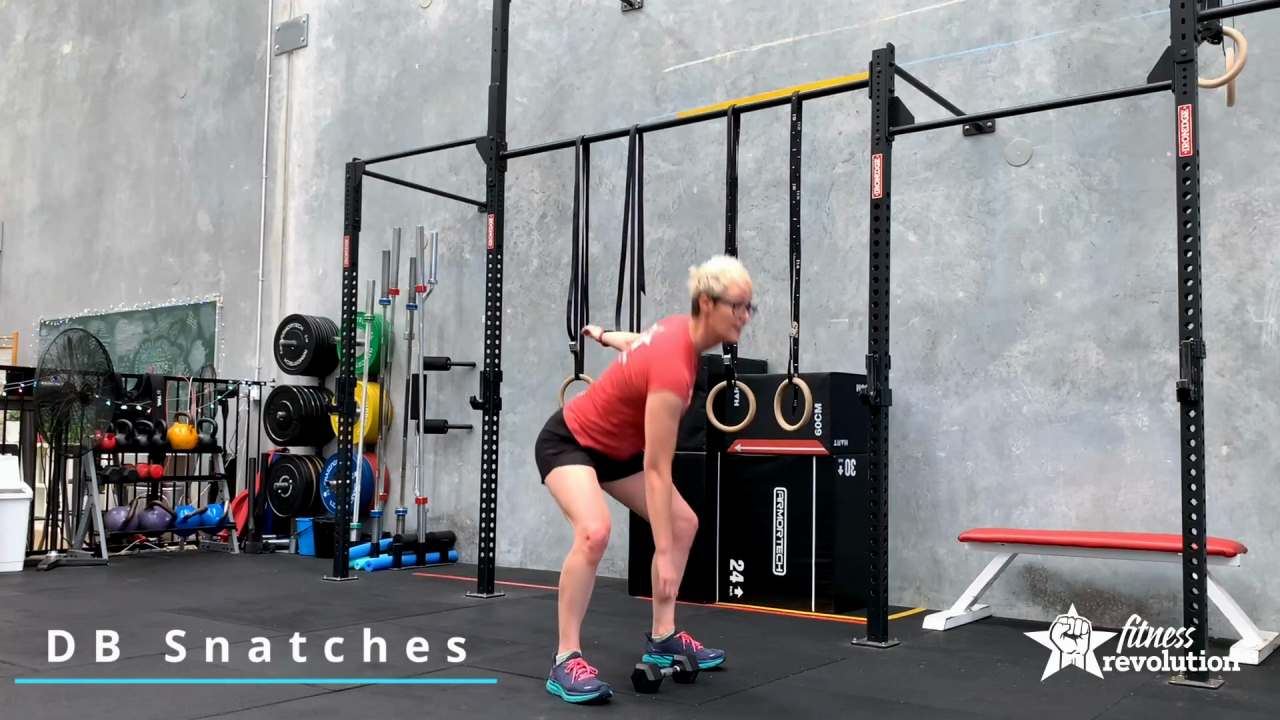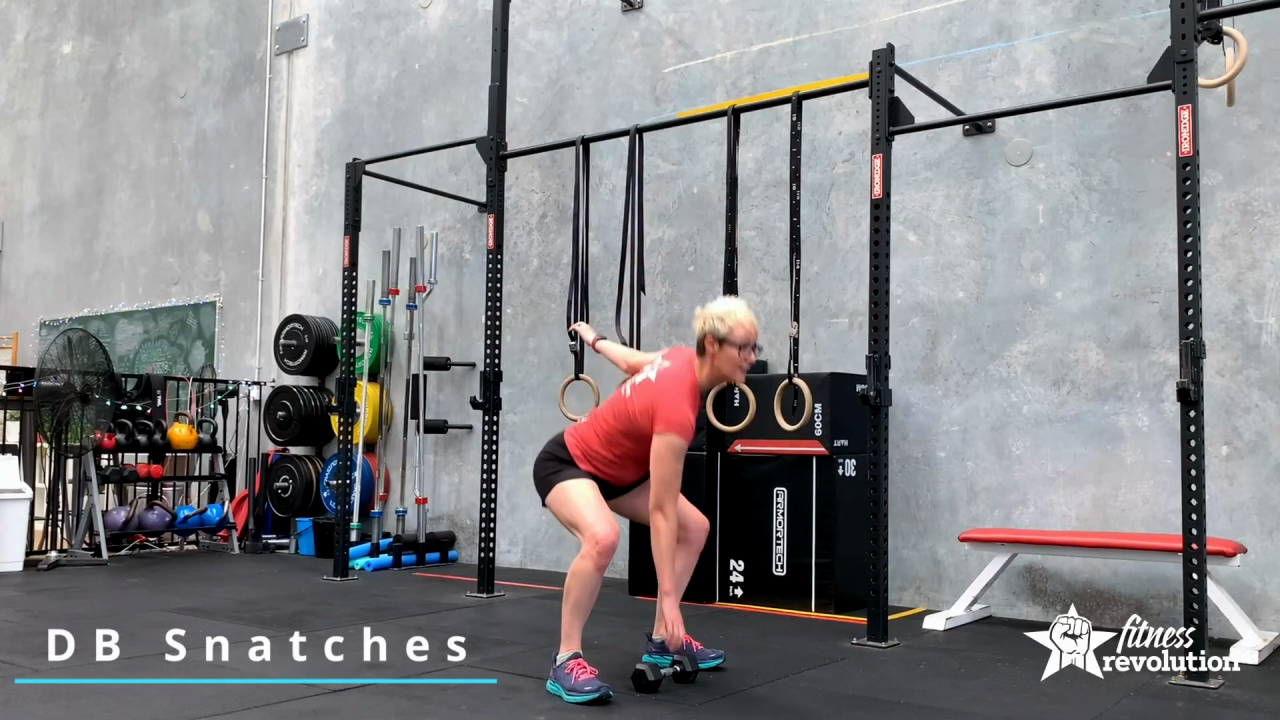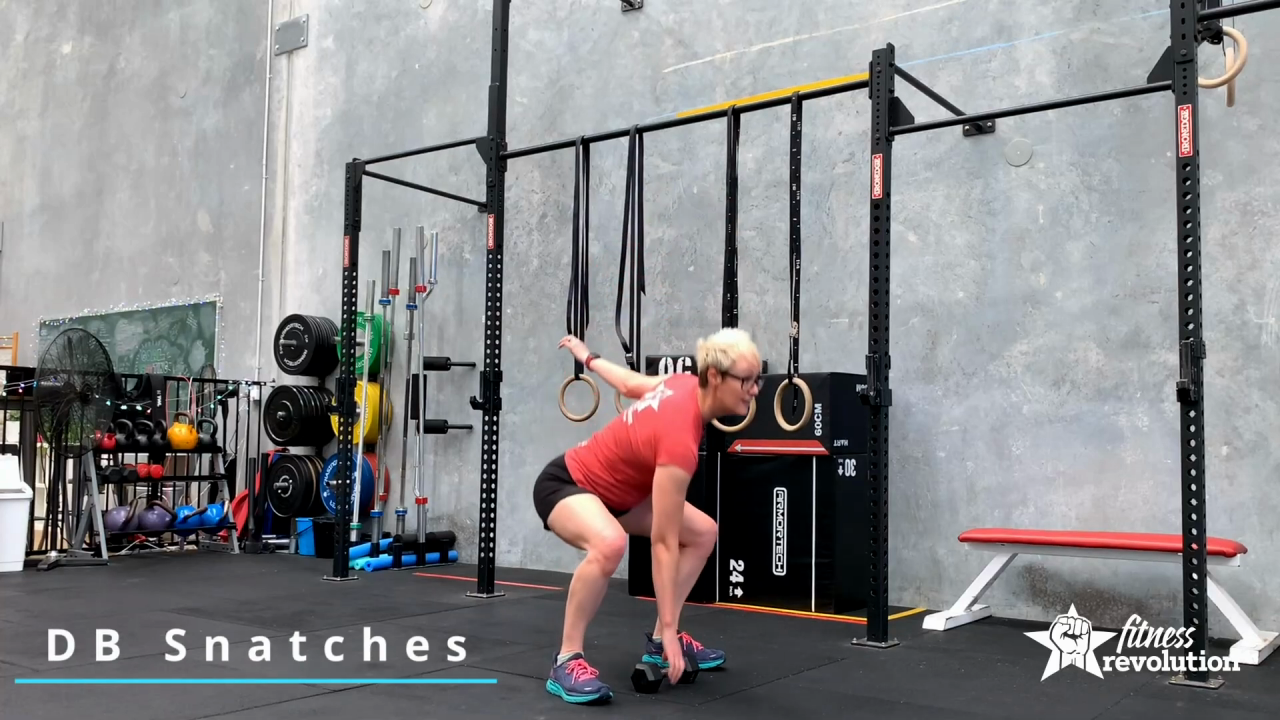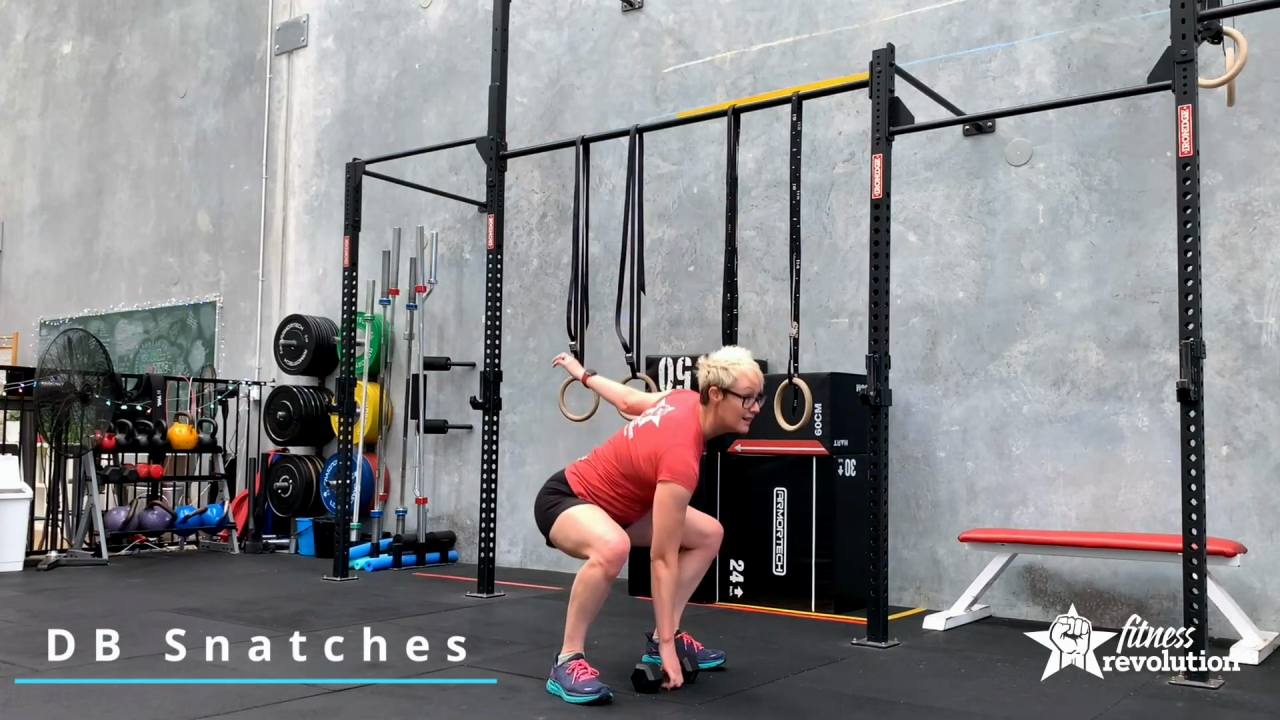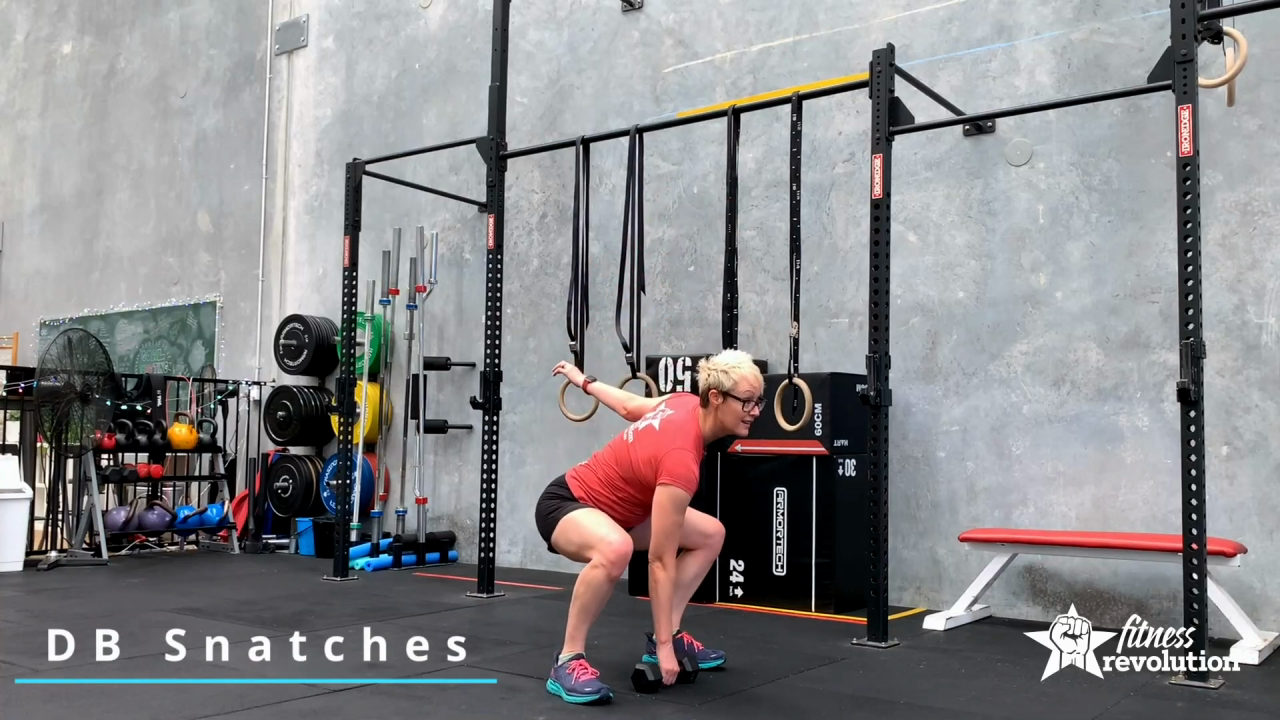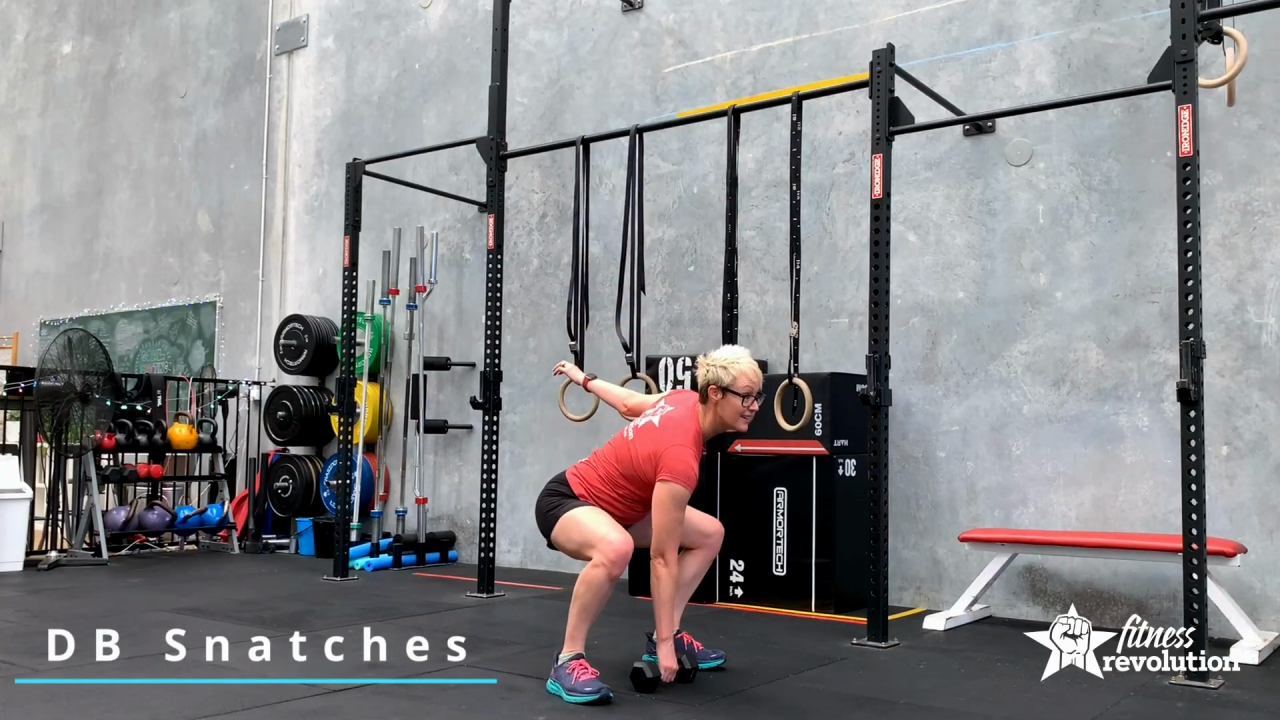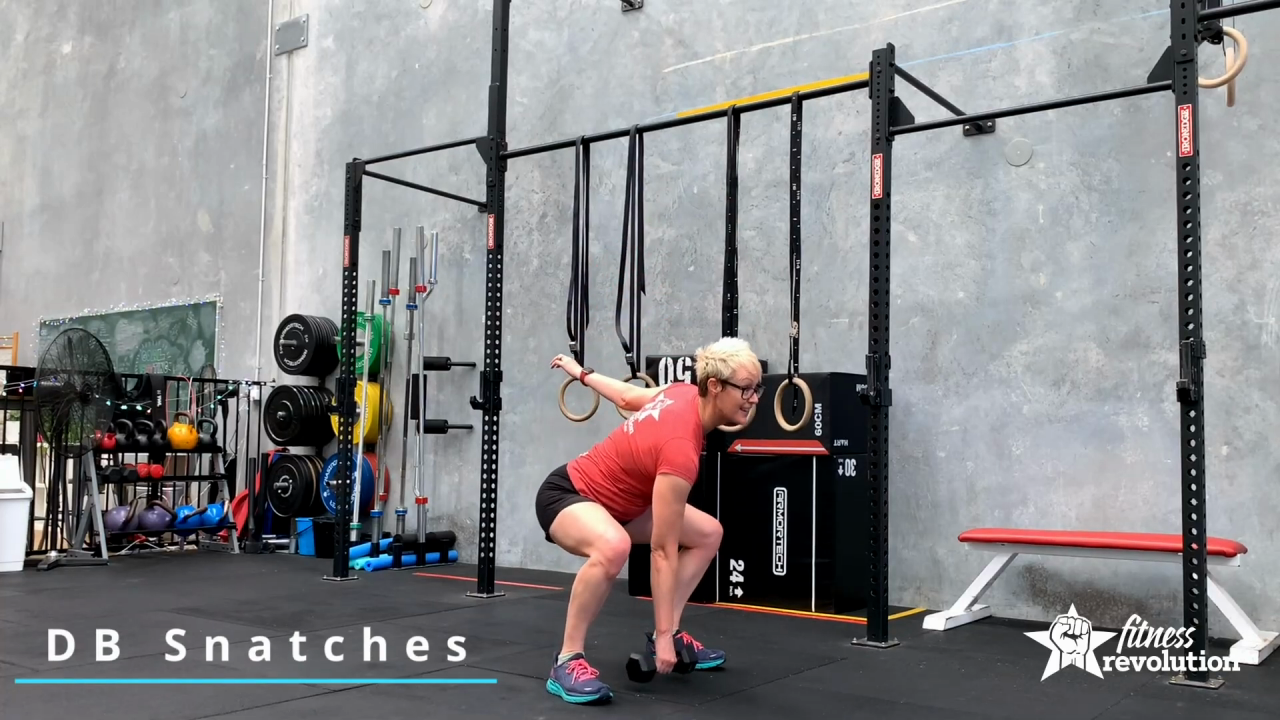
dt=0.1s
person 1, frame 1
left shoulder: (683, 331)
right shoulder: (673, 369)
left elbow: (638, 342)
right elbow: (658, 471)
left wrist: (603, 335)
right wrist: (663, 557)
left hip: (615, 446)
right hip: (570, 443)
left knee: (685, 523)
right knee: (595, 531)
left ankle: (662, 637)
right ankle: (566, 660)
person 1, frame 2
left shoulder: (685, 359)
right shoulder: (677, 408)
left elbow: (632, 362)
right elbow: (662, 513)
left wrist: (596, 340)
right wrist: (668, 598)
left hip: (612, 468)
right hip: (565, 465)
left knee: (696, 529)
right knee: (602, 538)
left ankle: (662, 638)
right ankle: (567, 659)
person 1, frame 3
left shoulder: (687, 386)
right shoulder: (679, 440)
left elbow: (630, 384)
right elbow: (664, 544)
left wrist: (588, 357)
right wrist: (670, 626)
left hip: (612, 486)
right hip: (565, 484)
left knee: (704, 532)
right knee: (609, 544)
left ankle: (658, 640)
right ankle: (568, 660)
person 1, frame 4
left shoulder: (687, 401)
right shoulder: (681, 457)
left elbow: (632, 401)
right elbow: (663, 559)
left wrist: (584, 374)
right wrist: (667, 651)
left hip: (608, 499)
right hip: (564, 500)
left knee: (709, 534)
right knee: (612, 548)
left ankle: (664, 636)
right ankle: (568, 661)
person 1, frame 5
left shoulder: (686, 405)
right shoulder: (681, 461)
left elbow: (631, 407)
right elbow: (661, 561)
left wrist: (585, 381)
right wrist: (665, 650)
left hip: (608, 501)
right hip: (564, 504)
left knee: (711, 534)
right knee: (615, 549)
left ankle: (666, 635)
right ankle: (569, 661)
person 1, frame 6
left shoulder: (687, 401)
right shoulder: (681, 457)
left elbow: (631, 404)
right elbow: (663, 558)
left wrist: (585, 379)
right wrist: (664, 646)
left hip: (610, 502)
right hip: (566, 501)
left knee: (710, 534)
right knee: (616, 549)
left ankle: (668, 636)
right ankle: (568, 661)
person 1, frame 7
left shoulder: (686, 395)
right shoulder: (681, 450)
left elbow: (630, 397)
right elbow: (663, 551)
left wrist: (582, 374)
right wrist: (663, 636)
left hip: (611, 498)
right hip: (566, 495)
left knee: (708, 534)
right knee: (613, 547)
left ankle: (668, 635)
right ankle: (568, 661)
